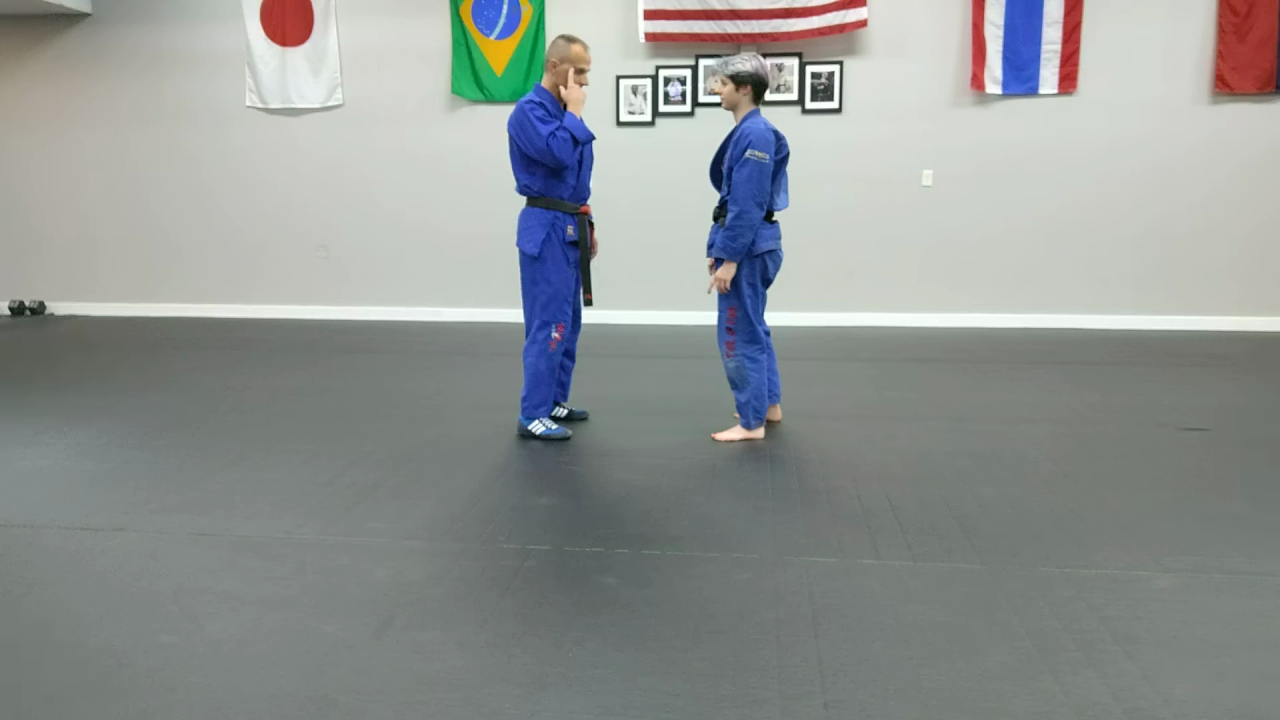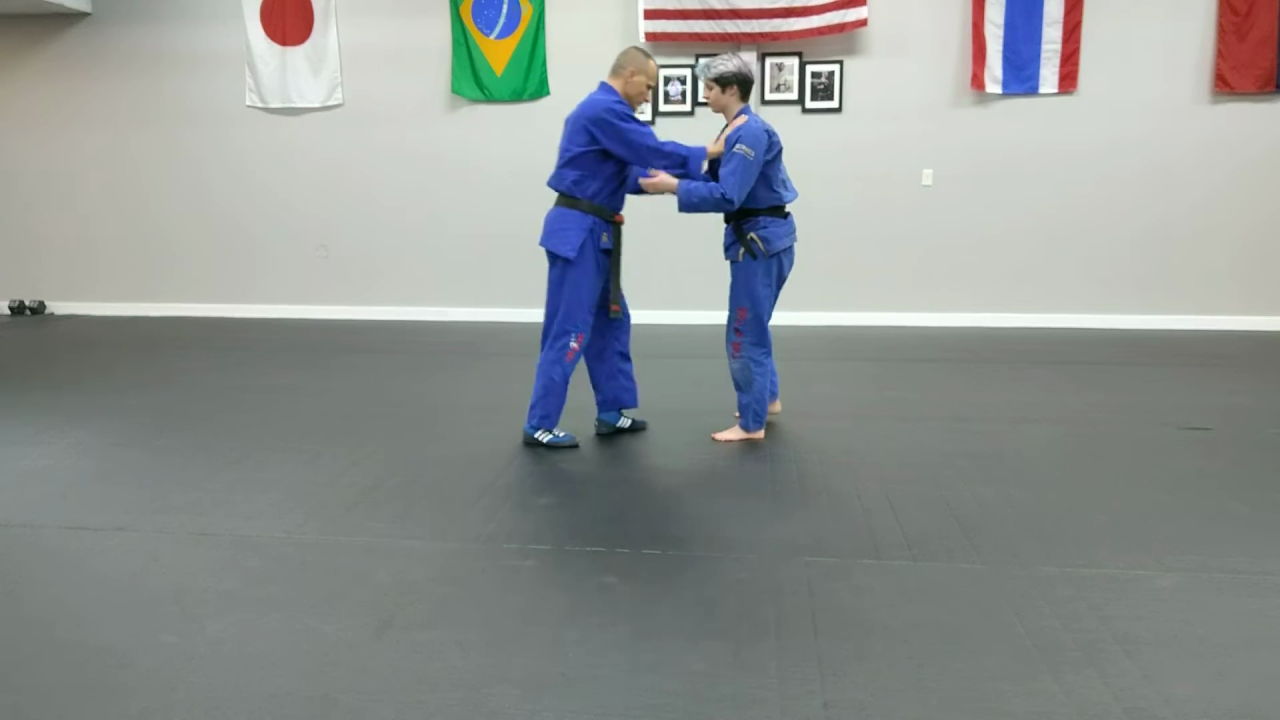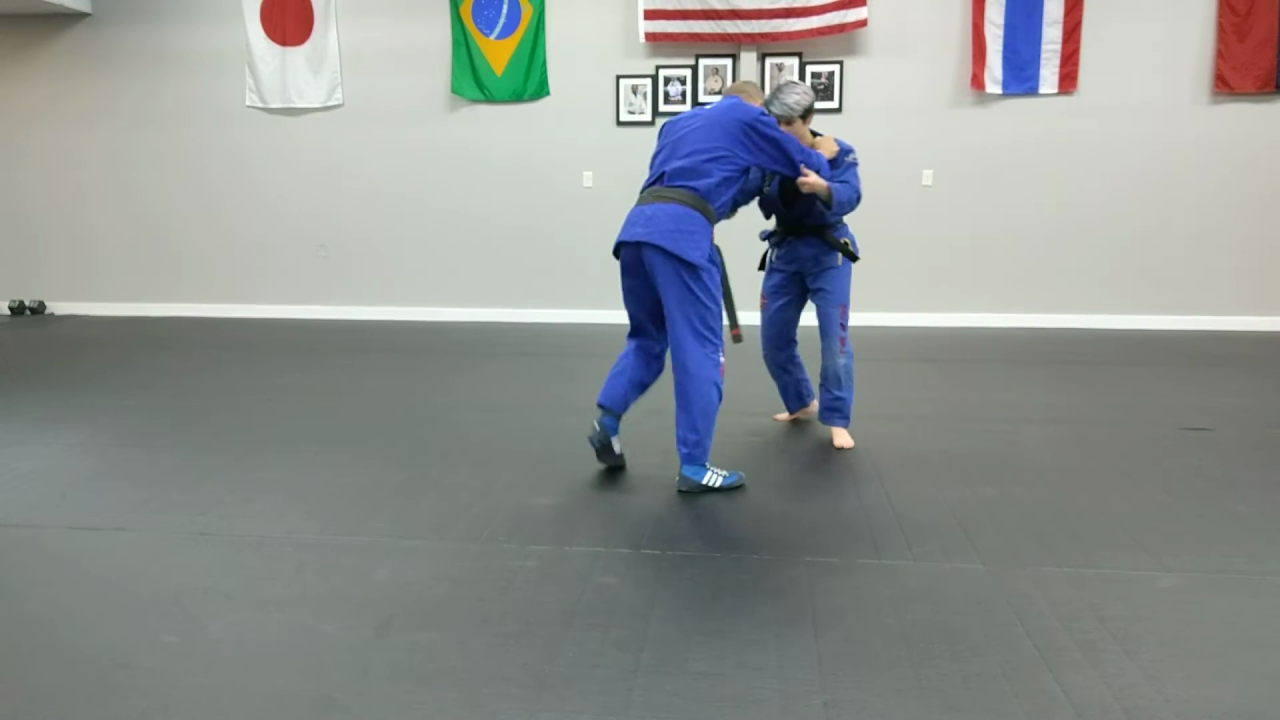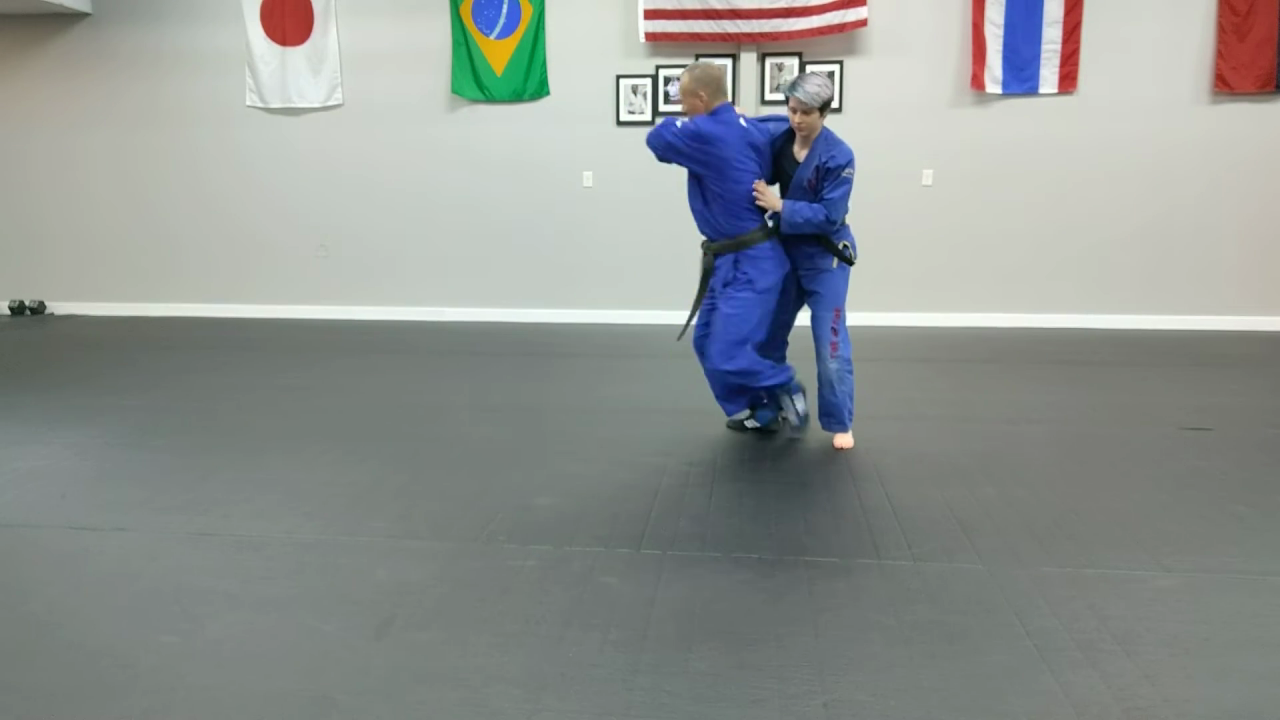
dt=1s
person 1, frame 1
left shoulder: (561, 111)
right shoulder: (529, 109)
right elbow: (559, 155)
left wrist: (586, 225)
right wrist: (574, 111)
left hip: (568, 227)
right hip: (547, 228)
left knee: (566, 321)
right knee: (550, 323)
left ankle: (553, 400)
right ankle: (533, 415)
person 1, frame 2
left shoulder: (601, 109)
right shoulder: (605, 110)
left elbow: (620, 173)
right elbow: (653, 153)
left wrist: (668, 174)
right wrist: (710, 151)
left hip: (591, 233)
right hip: (578, 232)
left knee: (610, 323)
right knee: (569, 331)
left ankle: (612, 411)
right ankle: (540, 424)
person 1, frame 3
left shoulder: (679, 122)
right shoulder: (749, 116)
right elbow: (802, 165)
left wrist: (738, 190)
right wrist: (823, 154)
left hip: (639, 223)
right hip: (683, 232)
left knee: (647, 337)
right knee: (700, 353)
left ankle: (609, 422)
right ankle: (693, 468)
person 1, frame 4
left shoulder: (708, 133)
right shoulder: (750, 132)
left elbow: (659, 139)
left wrist: (684, 124)
left hip: (748, 264)
right hip: (730, 260)
left knee: (729, 358)
right knee: (708, 342)
left ankle: (788, 390)
right ankle: (761, 407)
person 2, frame 1
left shoulder: (755, 135)
right shoulder: (748, 132)
left elbow: (747, 206)
left wrist: (729, 258)
right wrist: (720, 249)
left hip: (746, 246)
right hip: (745, 243)
left knee: (739, 332)
right knee: (751, 327)
left ankle: (752, 422)
right ankle: (769, 404)
person 2, frame 2
left shoulder: (749, 133)
right shoulder: (742, 130)
left elbow: (727, 196)
right elbow: (726, 186)
left wrist: (675, 188)
right wrist: (680, 183)
left hip: (759, 240)
right hip: (761, 237)
left knee: (745, 331)
right knee: (752, 326)
left ankle: (752, 424)
right ankle: (767, 398)
person 2, frame 3
left shoulder: (837, 152)
left elbow: (850, 196)
left wrist: (824, 188)
left hip: (827, 252)
right hip: (785, 250)
left knee: (835, 339)
right knee: (775, 339)
left ankle: (838, 421)
right ankle: (803, 402)
person 2, frame 4
left shoulder: (838, 155)
right shoulder: (777, 134)
left elbow: (828, 215)
left wrist: (780, 206)
left hip: (825, 255)
right hip: (785, 251)
left knee: (829, 341)
right knee: (766, 334)
left ankle: (840, 424)
